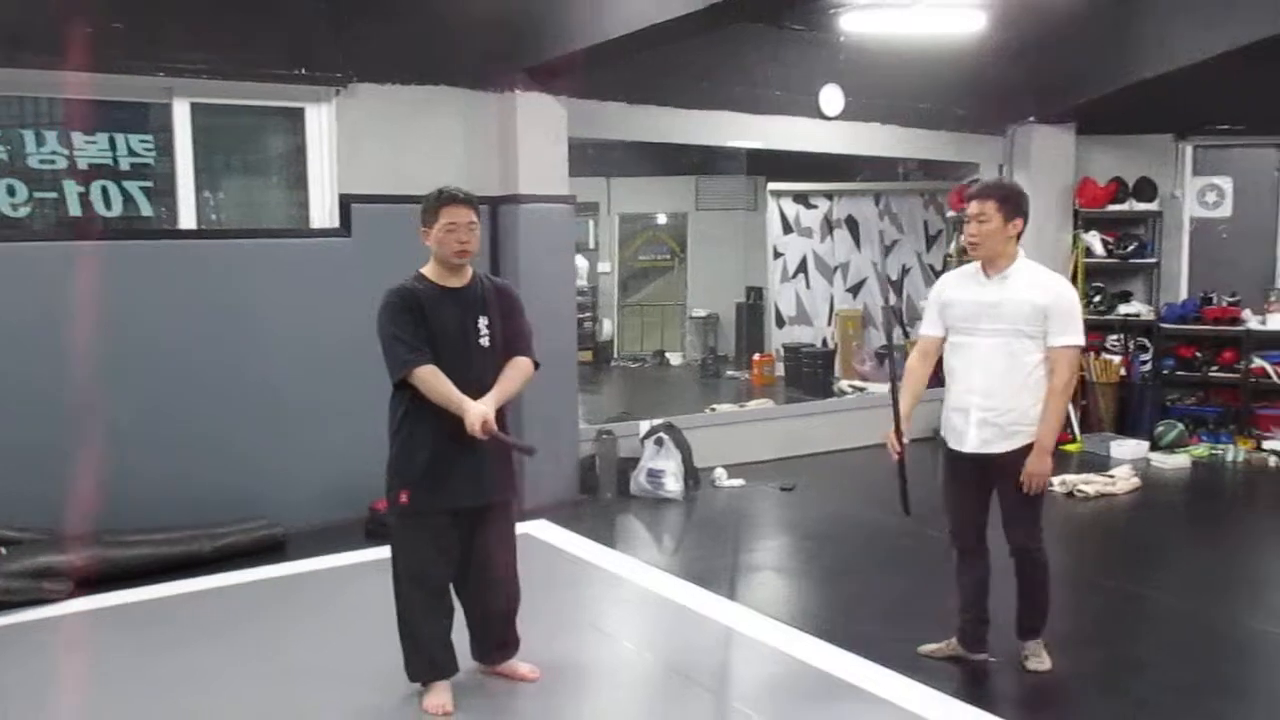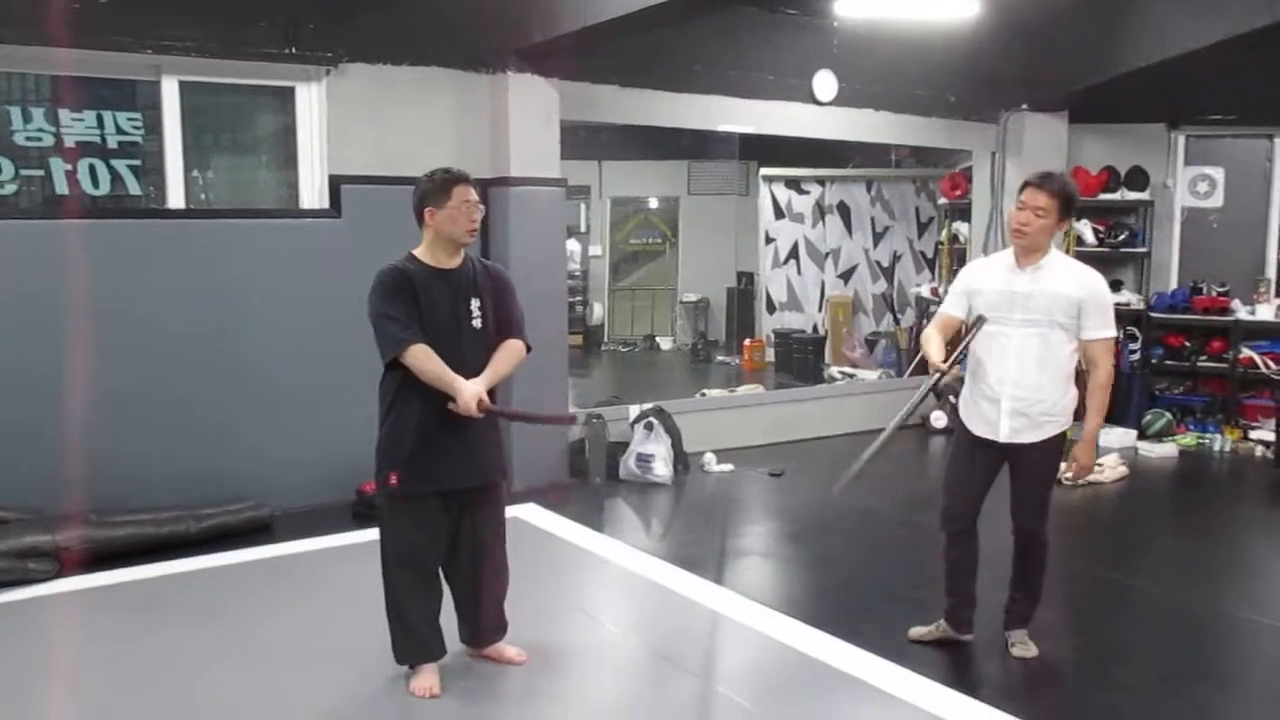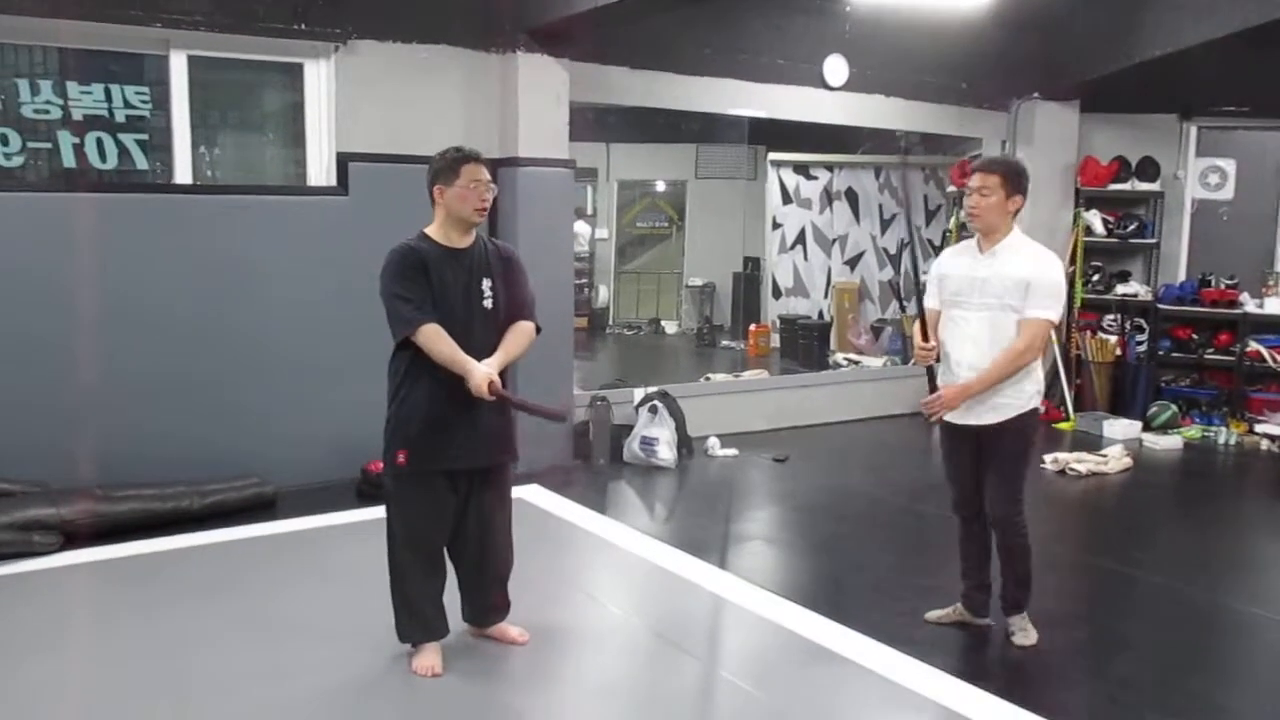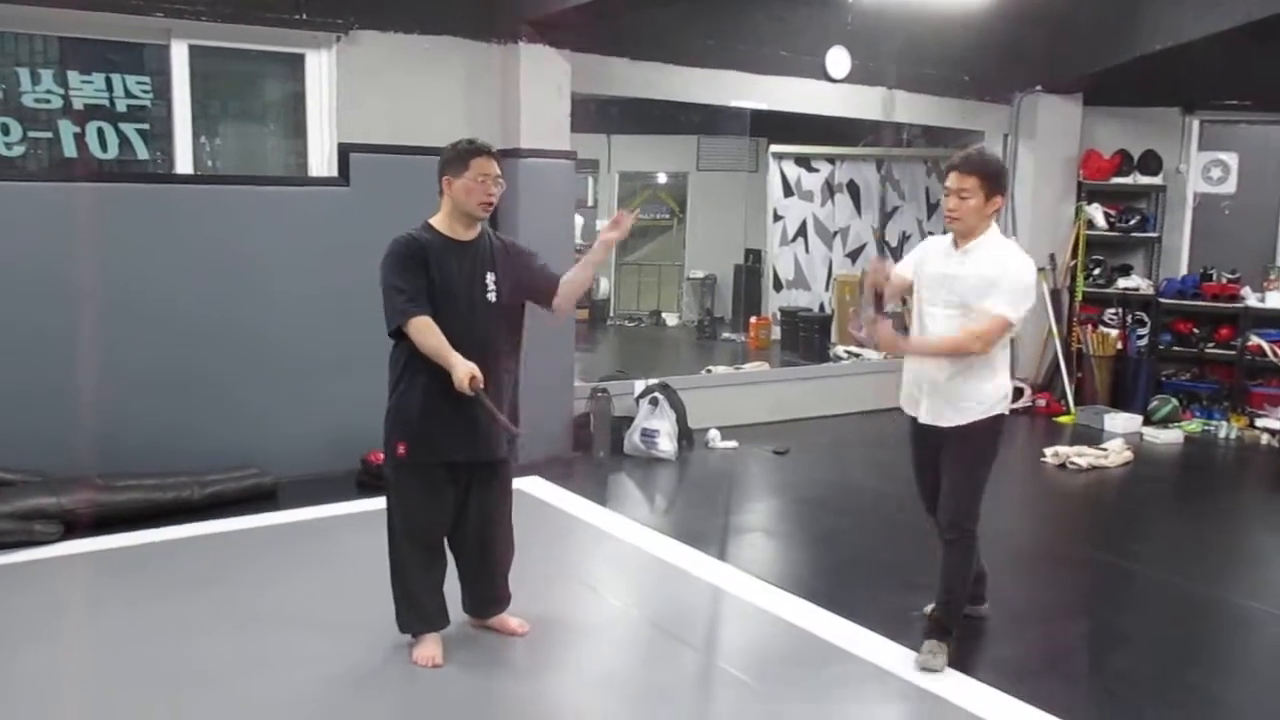
dt=0.7s
person 1, frame 1
left shoulder: (501, 297)
right shoulder: (402, 301)
left elbow: (523, 359)
right elbow: (418, 368)
left wrist: (490, 402)
right wrist: (465, 407)
left hip: (488, 454)
right hip: (423, 459)
left knee: (494, 565)
right knee: (423, 574)
left ankle: (496, 652)
right ankle: (435, 674)
person 1, frame 2
left shoulder: (492, 279)
right shoulder: (395, 281)
left elbow: (515, 342)
right elbow: (410, 349)
left wrist: (481, 383)
right wrist: (459, 385)
left hip: (477, 437)
right hip: (413, 441)
left knee: (484, 548)
right knee: (413, 556)
left ankle: (485, 635)
right ankle: (423, 657)
person 1, frame 3
left shoulder: (503, 259)
right shoulder: (407, 260)
left elbow: (525, 323)
right elbow: (422, 329)
left wrist: (494, 363)
right wrist: (469, 367)
left hip: (487, 418)
right hip: (422, 421)
left knee: (489, 528)
right knee: (419, 534)
left ankle: (487, 615)
right ankle: (425, 635)
person 1, frame 4
left shoulder: (507, 254)
right shoulder: (409, 250)
left elbow: (562, 297)
right elbow: (413, 319)
left wrist: (602, 246)
right wrist: (454, 361)
left hip: (490, 414)
right hip: (422, 417)
left knee: (489, 521)
right knee: (418, 525)
left ankle: (487, 606)
right ankle: (424, 626)
person 2, frame 1
left shoulder: (1052, 289)
right shoulder: (949, 286)
left elbow: (1064, 375)
right elbow: (923, 356)
left wrist: (1043, 448)
right wrist: (902, 419)
left hip: (1021, 443)
right hip: (961, 441)
left knee: (1024, 544)
right knee: (965, 541)
left ankle: (1032, 637)
right ankle: (971, 638)
person 2, frame 2
left shoulder: (1086, 284)
right shoulder: (978, 272)
left elbow: (1100, 366)
right elbow: (938, 327)
left wrist: (1088, 438)
right wrist: (936, 354)
left hip: (1042, 433)
right hip: (977, 424)
left knee: (1029, 531)
right knee: (956, 519)
left ankle: (1017, 625)
right ankle: (957, 620)
person 2, frame 3
left shoulder: (1040, 265)
right shoulder: (949, 261)
left elbow: (1028, 347)
right elbow: (932, 322)
left wrist: (965, 390)
right wrist: (926, 345)
left hip: (1009, 412)
right hip: (955, 412)
left knee: (1005, 514)
right knee: (967, 510)
left ankle: (1017, 610)
right ankle: (974, 603)
person 2, frame 4
left shoulder: (1012, 265)
right shoulder: (931, 250)
left elbow: (981, 338)
right elbow: (892, 289)
left wrist: (908, 346)
right wrist: (880, 280)
left hip: (976, 416)
right hip: (925, 411)
left knee: (957, 523)
right knee: (938, 515)
left ankle: (939, 635)
right ankle: (972, 593)
